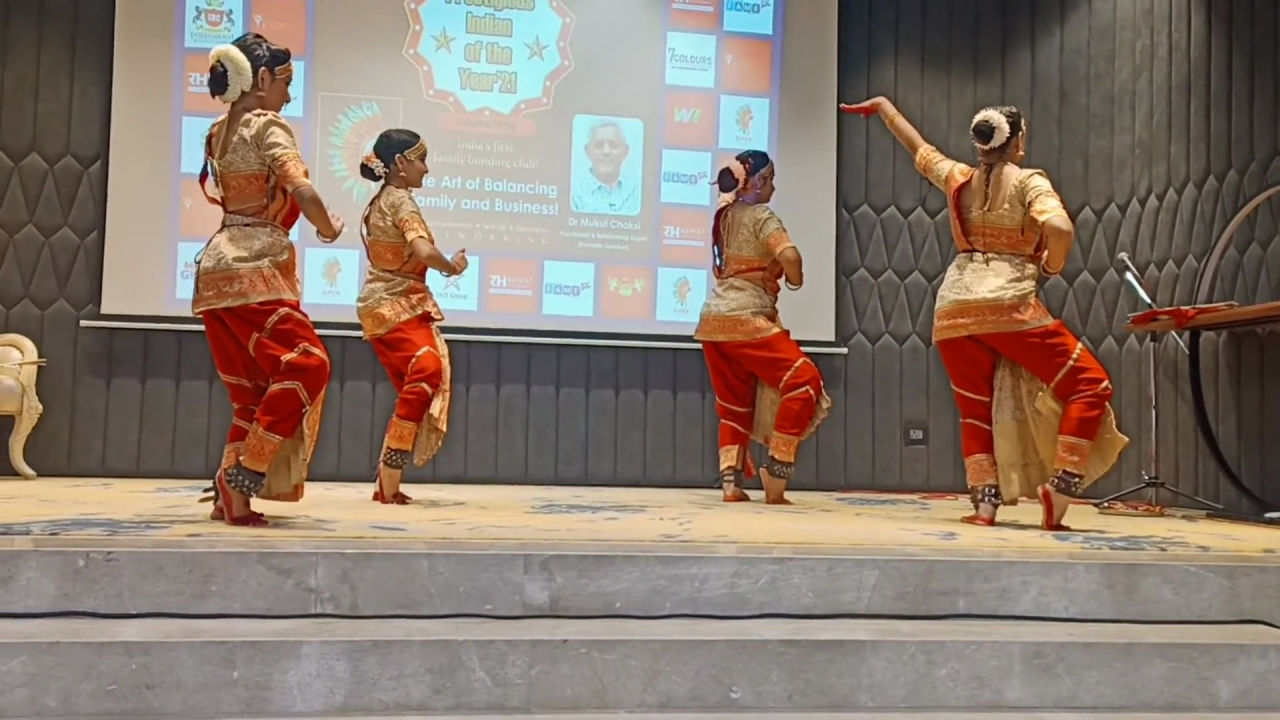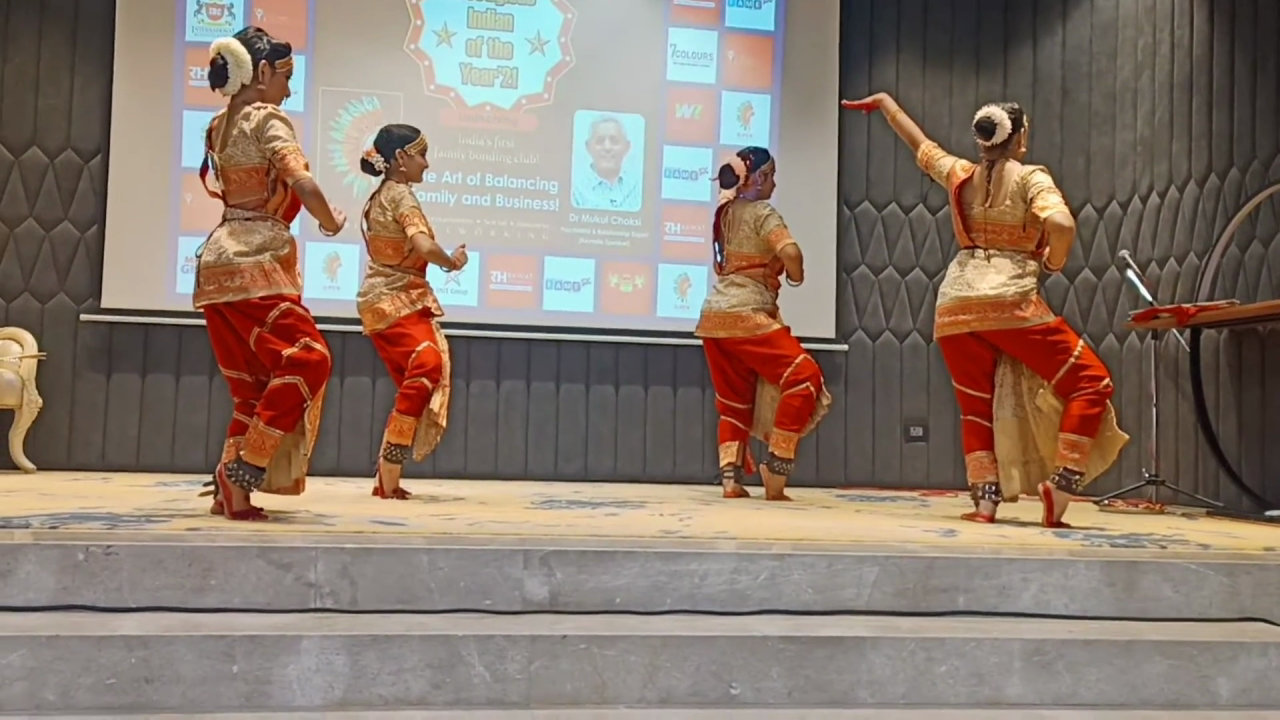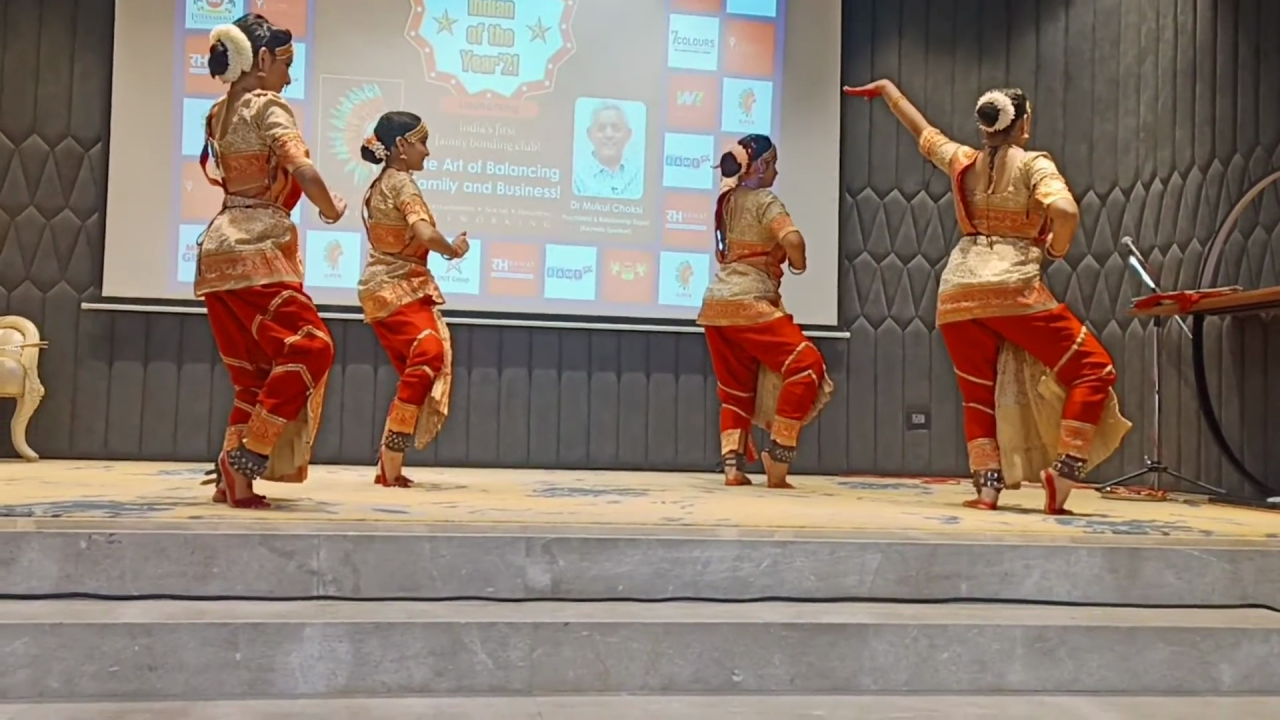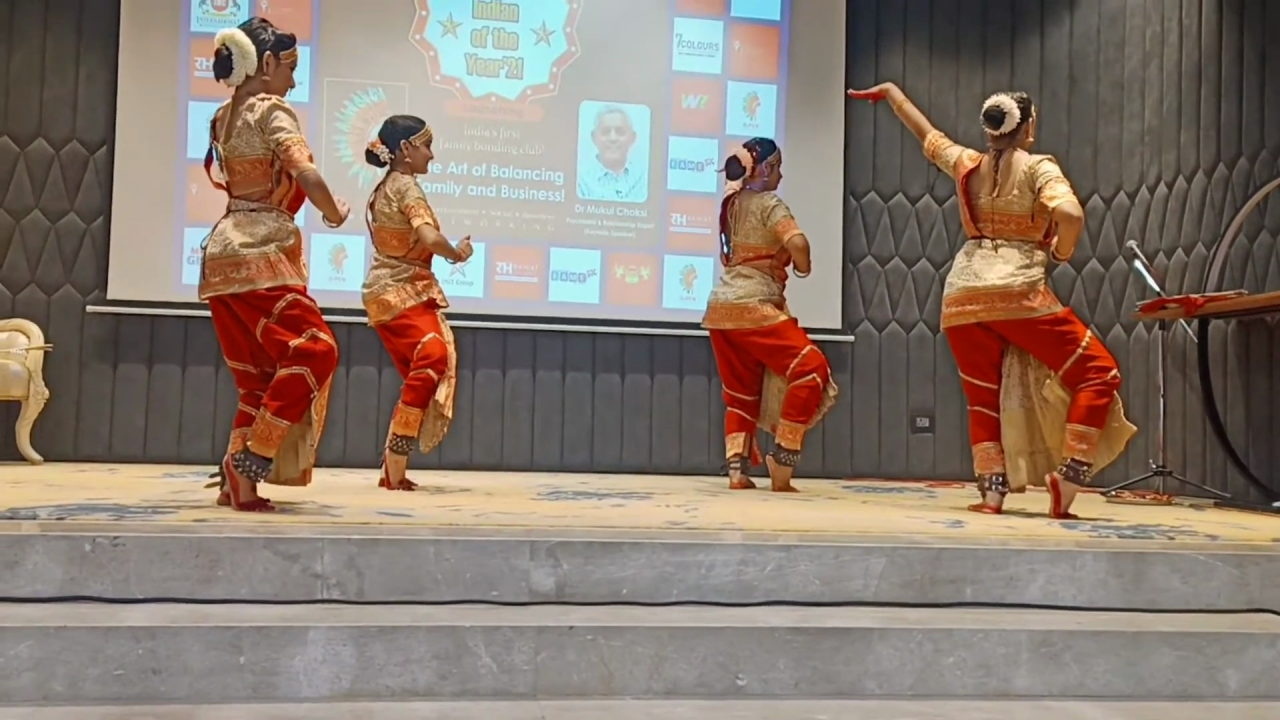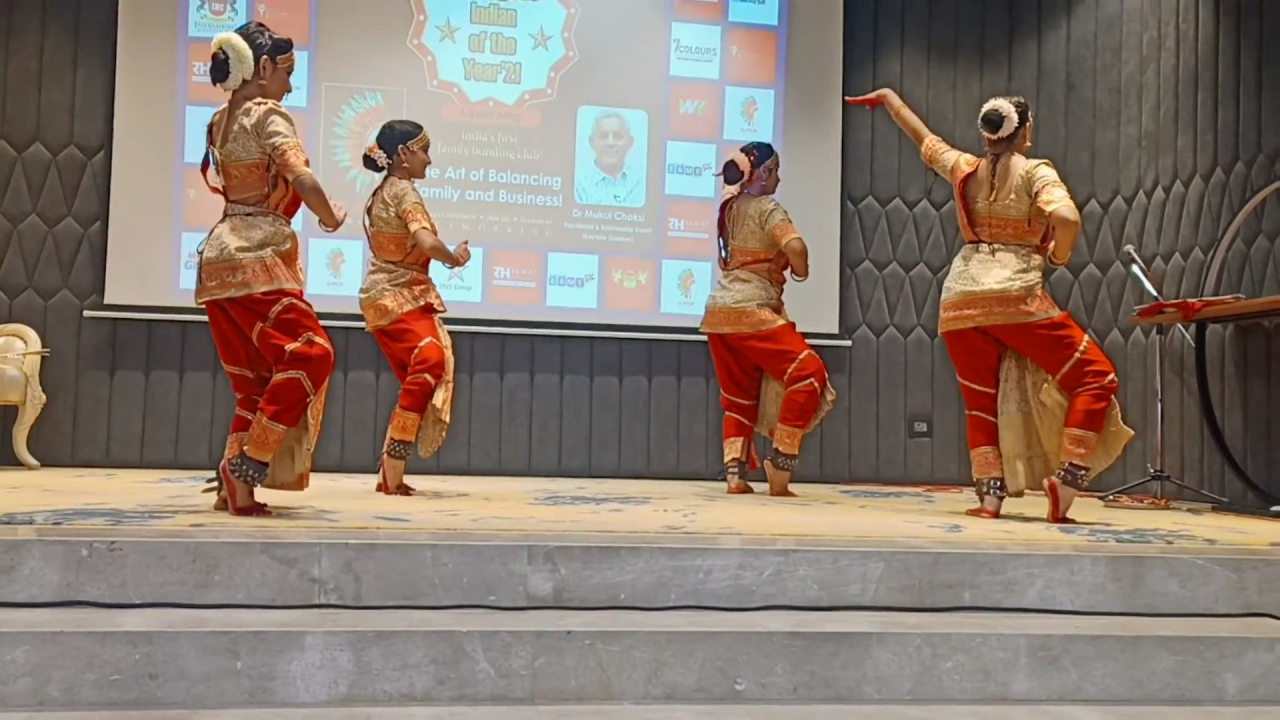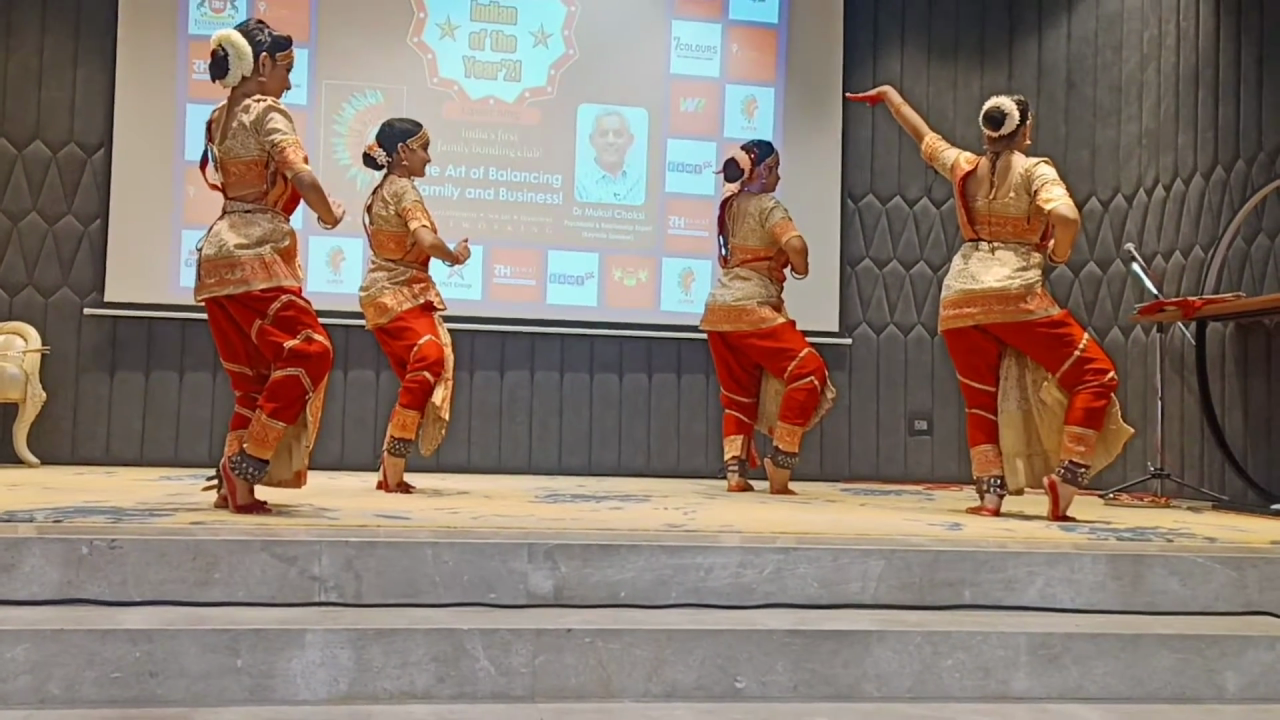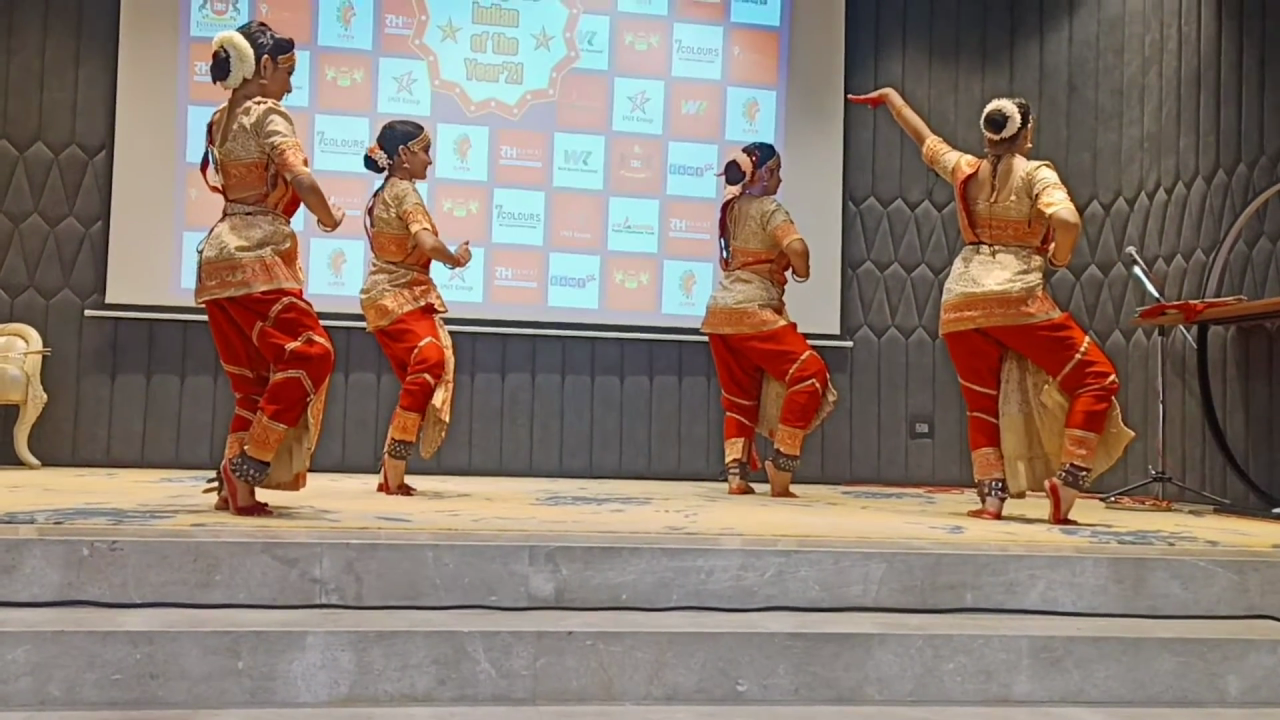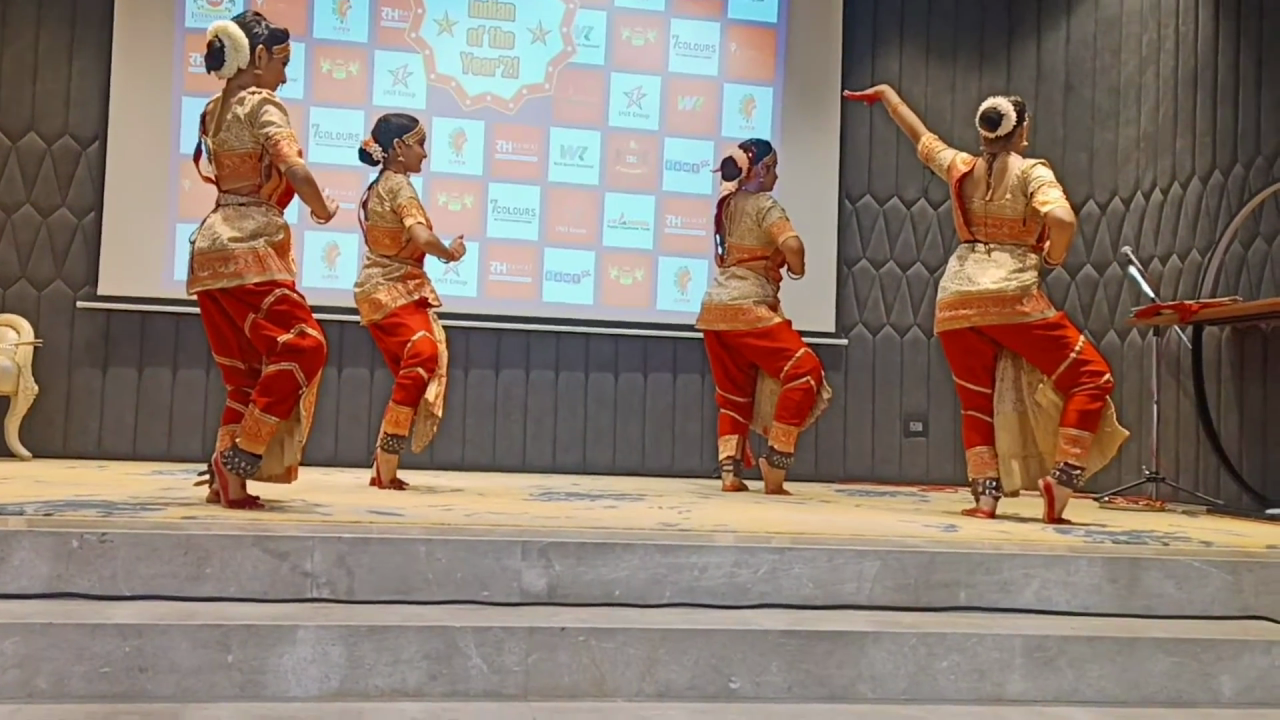
dt=0.2s
person 1, frame 1
left shoulder: (220, 131)
right shoulder: (268, 126)
right elbow: (302, 191)
right wrist: (329, 229)
left hip: (218, 267)
right hip: (254, 269)
left knee: (254, 389)
right knee: (306, 366)
left ankle: (231, 493)
right ankle: (241, 479)
person 1, frame 2
left shoulder: (220, 125)
right shoulder: (268, 119)
right elbow: (302, 183)
right wrist: (331, 222)
left hip: (219, 260)
right hip: (255, 263)
left knee: (253, 383)
right knee: (307, 360)
left ankle: (230, 489)
right ankle: (240, 473)
person 1, frame 3
left shoulder: (220, 112)
right shoulder: (268, 106)
right elbow: (303, 170)
right wrist: (331, 209)
left hip: (220, 249)
right hip: (256, 251)
left knee: (255, 371)
right knee: (310, 348)
left ankle: (233, 478)
right ankle: (243, 461)
person 1, frame 4
left shoulder: (224, 116)
right shoulder: (272, 110)
right elbow: (306, 174)
right wrist: (334, 213)
left hip: (224, 253)
right hip: (260, 255)
left knee: (259, 374)
right knee: (314, 351)
left ankle: (238, 480)
right ankle: (247, 464)
person 1, frame 5
left shoulder: (221, 120)
right shoulder: (268, 114)
right elbow: (302, 179)
right wrist: (331, 218)
left hip: (221, 257)
right hip: (256, 258)
left knee: (256, 379)
right knee: (310, 355)
left ankle: (235, 484)
right ankle: (244, 468)
person 1, frame 6
left shoulder: (221, 117)
right shoulder: (267, 112)
right elbow: (301, 176)
right wrist: (330, 216)
left hip: (220, 254)
right hip: (256, 256)
left knee: (255, 376)
right knee: (310, 353)
left ankle: (235, 482)
right ankle: (245, 466)
person 1, frame 7
left shoulder: (221, 119)
right shoulder: (268, 114)
right elbow: (301, 178)
right wrist: (329, 218)
left hip: (220, 256)
right hip: (256, 258)
left knee: (255, 378)
right knee: (310, 355)
left ankle: (236, 485)
right ankle: (245, 468)
person 1, frame 8
left shoulder: (215, 110)
right shoulder: (262, 104)
right elbow: (295, 170)
right wrist: (324, 210)
left hip: (213, 247)
right hip: (249, 248)
left knee: (247, 370)
right knee: (303, 347)
left ankle: (227, 478)
right ankle: (237, 461)
person 2, frame 1
left shoulder: (956, 178)
right shoulder: (1028, 182)
left elbow: (916, 145)
right elbow: (1060, 228)
left wrist: (882, 105)
right wrist: (1052, 266)
left hip: (953, 309)
right hip: (1009, 305)
left knee: (975, 410)
right knee: (1090, 386)
left ankle: (984, 504)
right ankle: (1060, 486)
person 2, frame 2
left shoulder: (958, 174)
right shoulder: (1030, 178)
left elbow: (917, 141)
right elbow: (1062, 225)
left wrist: (884, 101)
right wrist: (1053, 262)
left hip: (955, 305)
right hip: (1010, 302)
left knee: (976, 407)
right knee: (1090, 383)
left ankle: (984, 501)
right ankle: (1060, 483)
person 2, frame 3
left shoulder: (961, 161)
right shoulder: (1034, 164)
left elbow: (920, 128)
right elbow: (1065, 211)
left wrist: (886, 87)
right wrist: (1056, 248)
left hip: (957, 293)
right hip: (1013, 289)
left knee: (978, 394)
right knee: (1093, 370)
left ankle: (987, 488)
right ankle: (1063, 470)
person 2, frame 4
left shoulder: (965, 164)
right shoulder: (1039, 167)
left elbow: (924, 131)
right elbow: (1071, 214)
left wrist: (891, 91)
right wrist: (1062, 252)
left hip: (962, 297)
right hip: (1018, 293)
left knee: (983, 397)
right knee: (1098, 375)
left ankle: (991, 492)
right ankle: (1067, 474)
person 2, frame 5
left shoulder: (962, 168)
right shoulder: (1035, 171)
left elbow: (921, 135)
right elbow: (1067, 217)
left wrist: (887, 96)
right wrist: (1058, 256)
left hip: (959, 300)
right hip: (1015, 297)
left knee: (981, 401)
right knee: (1096, 378)
left ankle: (990, 496)
right ankle: (1066, 478)
person 2, frame 6
left shoulder: (962, 166)
right shoulder: (1035, 170)
left elbow: (921, 133)
right elbow: (1067, 216)
left wrist: (888, 93)
right wrist: (1058, 255)
left hip: (959, 298)
right hip: (1016, 294)
left knee: (981, 400)
right knee: (1096, 376)
left ankle: (990, 494)
right ankle: (1067, 476)
person 2, frame 7
left shoulder: (964, 169)
right shoulder: (1036, 173)
left elbow: (923, 135)
right elbow: (1067, 221)
left wrist: (889, 95)
right wrist: (1058, 258)
left hip: (960, 301)
right hip: (1016, 298)
left knee: (982, 403)
right knee: (1097, 379)
left ankle: (991, 497)
right ankle: (1067, 479)
person 2, frame 8
left shoulder: (959, 167)
right shoulder: (1031, 172)
left elbow: (918, 133)
right elbow: (1062, 220)
left wrist: (885, 93)
right wrist: (1053, 257)
left hip: (956, 300)
right hip: (1011, 297)
left knee: (977, 402)
right knee: (1091, 379)
left ankle: (985, 496)
right ankle: (1060, 478)
person 3, frame 1
left shoulder: (378, 202)
right shoulder: (401, 201)
right elbow: (424, 251)
right wrist: (451, 267)
left hip: (382, 305)
right hip: (397, 306)
left knee: (416, 382)
right knee: (426, 371)
left ankle: (388, 479)
right ankle: (389, 478)
person 3, frame 2
left shoulder: (378, 197)
right shoulder: (401, 196)
left elbow: (403, 250)
right elbow: (425, 247)
left wrist: (445, 260)
right wrist: (452, 262)
left hip: (382, 301)
right hip: (398, 302)
left knee: (416, 379)
right knee: (427, 366)
left ankle: (388, 475)
right ankle: (389, 473)
person 3, frame 3
left shoulder: (379, 185)
right shoulder: (402, 183)
right elbow: (427, 234)
right wrist: (453, 250)
left hip: (384, 289)
right hip: (399, 290)
left knee: (417, 368)
right knee: (428, 354)
left ankle: (390, 463)
right ankle: (391, 461)
person 3, frame 4
left shoulder: (383, 188)
right shoulder: (407, 186)
right elbow: (431, 238)
left wrist: (449, 251)
right wrist: (457, 254)
left hip: (388, 292)
right hip: (402, 293)
left knee: (421, 370)
right knee: (432, 357)
left ankle: (394, 466)
right ankle: (395, 465)
person 3, frame 5
left shoulder: (380, 193)
right shoulder: (404, 191)
right elbow: (428, 243)
left wrist: (448, 256)
right wrist: (454, 259)
left hip: (386, 297)
right hip: (400, 298)
left knee: (419, 374)
right knee: (430, 362)
left ankle: (392, 471)
right ankle: (393, 470)
person 3, frame 6
left shoulder: (380, 191)
right shoulder: (404, 189)
right elbow: (428, 241)
left wrist: (448, 253)
right wrist: (454, 256)
left hip: (385, 294)
right hip: (400, 295)
left knee: (420, 372)
right knee: (429, 359)
left ankle: (392, 469)
right ankle: (393, 468)
person 3, frame 7
left shoulder: (382, 194)
right shoulder: (405, 192)
right elbow: (429, 243)
left wrist: (448, 256)
right wrist: (455, 259)
left hip: (387, 297)
right hip: (401, 298)
left knee: (420, 375)
right knee: (429, 362)
left ankle: (392, 471)
right ankle: (393, 470)
person 3, frame 8
left shoulder: (377, 187)
right shoulder: (399, 186)
right elbow: (423, 237)
right wrist: (450, 253)
left hip: (382, 291)
right hip: (394, 292)
left knee: (418, 366)
right knee: (423, 356)
left ankle: (384, 466)
right ankle: (385, 465)
person 4, frame 1
left shoulder: (725, 215)
right shoulder: (761, 215)
right elbow: (789, 255)
right wrist: (796, 278)
left hip: (714, 318)
right hip: (747, 318)
left knee: (734, 403)
right knee: (804, 382)
left ankle: (731, 483)
right ankle: (776, 477)
person 4, frame 2
left shoulder: (726, 212)
right shoulder: (762, 212)
right elbow: (790, 252)
right wrist: (796, 274)
left hip: (714, 315)
right hip: (748, 315)
left knee: (734, 399)
right knee: (804, 378)
left ankle: (731, 479)
right ankle: (775, 473)
person 4, frame 3
left shoulder: (728, 200)
right shoulder: (764, 200)
right elbow: (792, 239)
right wrist: (798, 263)
left hip: (717, 303)
right hip: (750, 303)
left knee: (736, 387)
right knee: (807, 366)
left ankle: (733, 467)
right ankle: (777, 462)
person 4, frame 4
left shoulder: (733, 203)
right shoulder: (769, 203)
right elbow: (797, 242)
right wrist: (803, 266)
left hip: (721, 306)
right hip: (754, 306)
left knee: (741, 391)
right knee: (811, 369)
left ankle: (737, 471)
right ankle: (781, 466)
person 4, frame 5
left shoulder: (730, 207)
right shoulder: (767, 207)
right elbow: (795, 246)
right wrist: (800, 270)
left hip: (719, 310)
right hip: (752, 310)
left knee: (739, 395)
right knee: (809, 374)
left ankle: (735, 475)
right ankle: (779, 472)
person 4, frame 6
left shoulder: (730, 205)
right shoulder: (767, 205)
right elbow: (795, 244)
right wrist: (801, 268)
left hip: (719, 308)
right hip: (752, 308)
left knee: (739, 393)
right knee: (809, 372)
left ankle: (735, 473)
right ankle: (779, 469)
person 4, frame 7
left shoulder: (732, 207)
right shoulder: (768, 208)
right elbow: (796, 247)
right wrist: (802, 270)
left hip: (720, 311)
right hip: (753, 311)
left knee: (739, 396)
right knee: (810, 375)
left ankle: (736, 475)
right ankle: (780, 471)
person 4, frame 8
left shoulder: (729, 204)
right shoulder: (765, 205)
right elbow: (792, 244)
right wrist: (798, 267)
left hip: (715, 307)
right hip: (749, 307)
left knee: (734, 393)
right knee: (805, 372)
left ankle: (730, 473)
right ankle: (774, 470)
